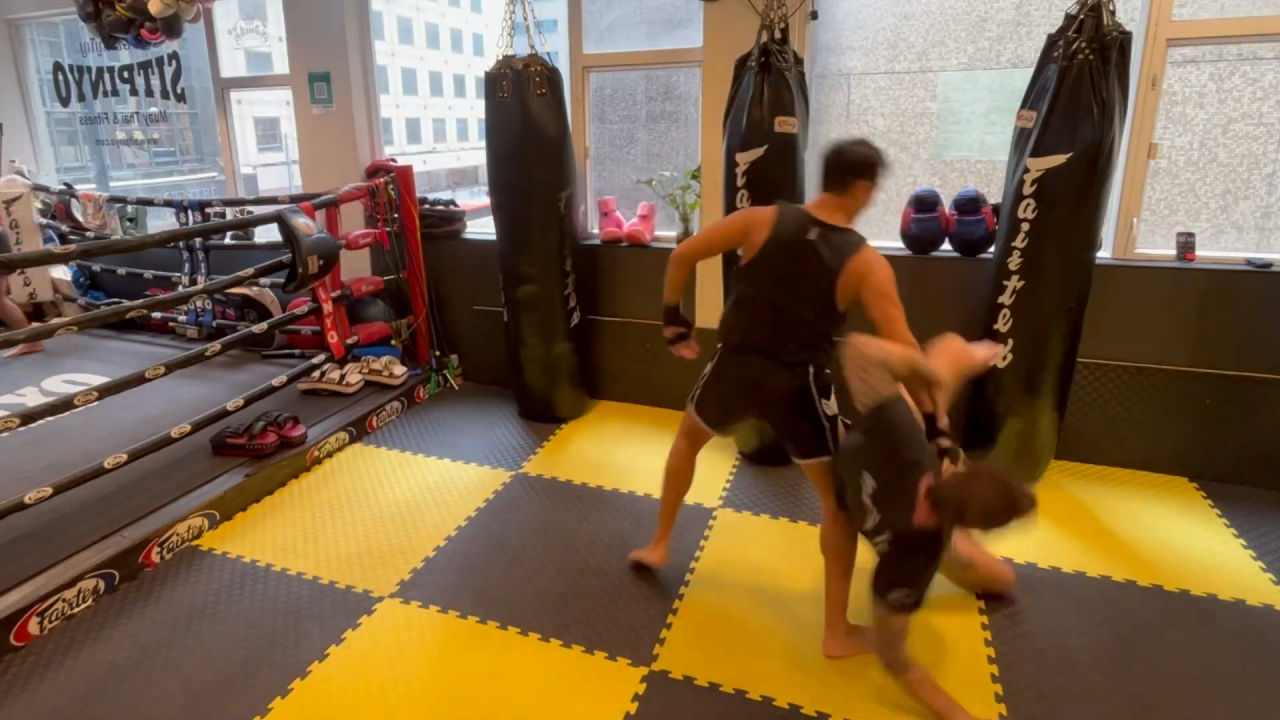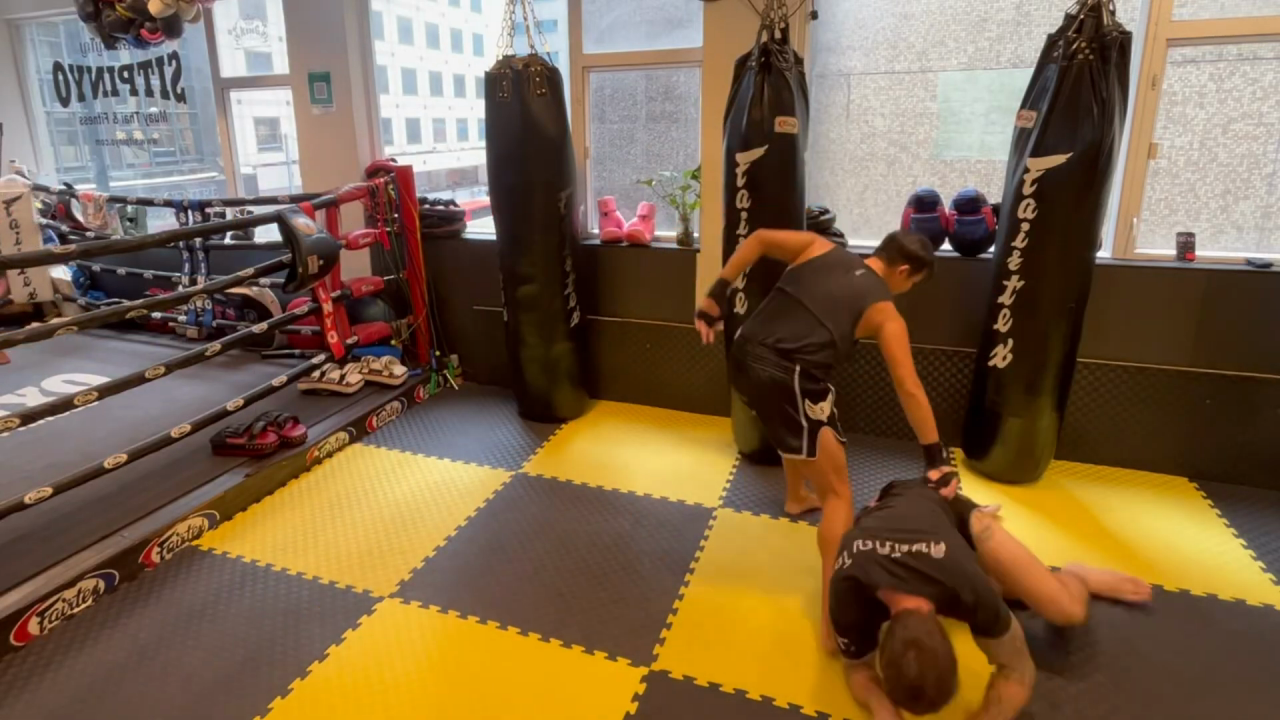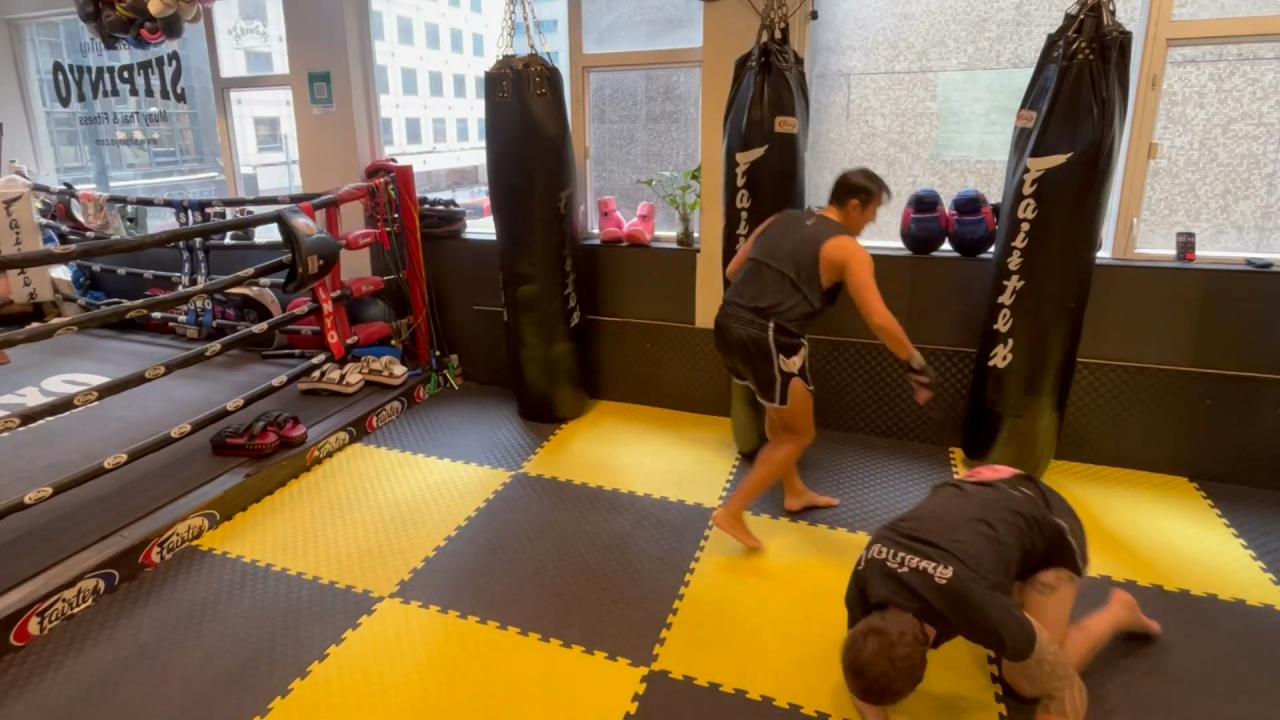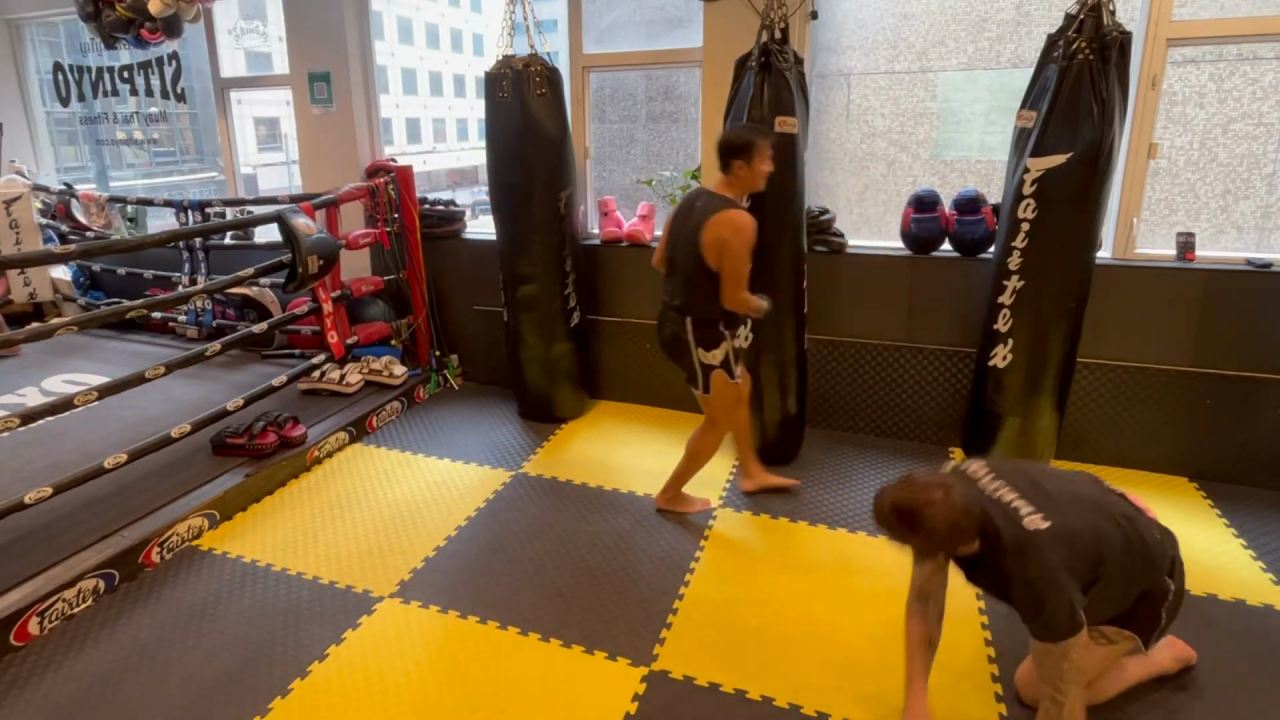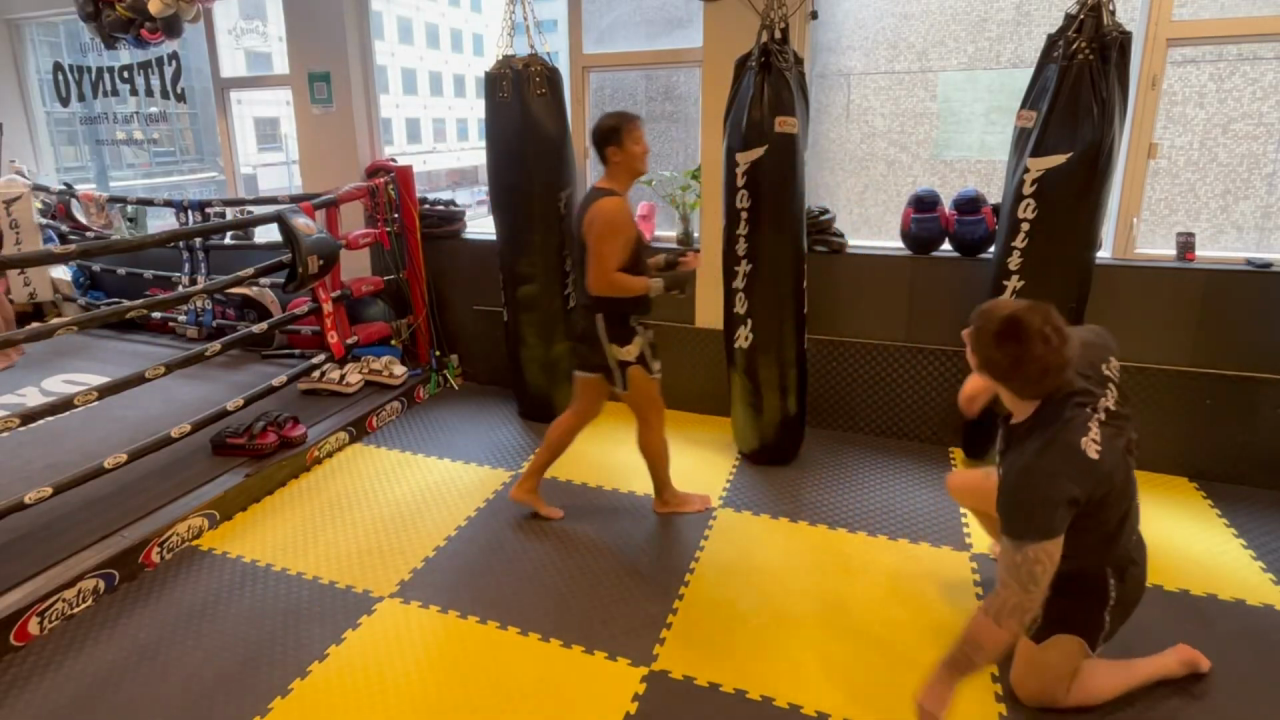
dt=0.4s
person 1, frame 1
left shoulder: (764, 222)
right shoulder: (868, 264)
left elbow: (681, 256)
right elbow: (902, 349)
left wrist: (674, 319)
left hip: (734, 369)
right hip: (800, 388)
left knee: (686, 441)
right knee: (838, 499)
left ankle: (659, 545)
right ankle: (836, 630)
person 1, frame 2
left shoulder: (823, 249)
right shoulder: (885, 312)
left elbow: (759, 238)
right elbow: (909, 387)
left wrist: (714, 297)
right wrist: (936, 457)
left hip: (743, 361)
right hip: (787, 384)
left knee: (786, 425)
right knee: (837, 495)
left ankle: (798, 496)
right ankle: (834, 620)
person 1, frame 3
left shoulder: (780, 221)
right shoulder: (846, 249)
left elbow: (733, 272)
right elbow: (879, 320)
right wrist: (919, 367)
left hip: (731, 326)
right hip: (767, 340)
left knee: (782, 413)
right knee: (798, 433)
left ankle: (794, 493)
right ankle: (734, 510)
person 1, frame 4
left shoulder: (692, 201)
right shoulder: (737, 222)
left elbow: (660, 261)
right elbow: (734, 300)
right wrist: (762, 306)
left hip: (676, 319)
right hip: (701, 330)
left knee: (735, 398)
right knee: (721, 419)
left ankle: (752, 473)
right ankle: (672, 494)
person 1, frame 5
left shoulder: (601, 201)
right shoulder: (612, 208)
right elbow: (600, 280)
left wrist: (663, 263)
right wrist: (662, 282)
left hip: (596, 324)
right hip: (614, 330)
left knee: (582, 410)
right knee: (651, 415)
left ankle: (526, 486)
right ankle: (667, 496)
person 2, frame 1
left shoulder: (888, 424)
right shoulder: (909, 566)
left elbow: (856, 347)
right elbow: (891, 655)
left wrist: (926, 367)
right knee: (998, 579)
person 2, frame 2
left shoulder: (969, 588)
right shoulder: (849, 592)
left elbow: (1018, 671)
right elbow: (858, 670)
left knee: (1067, 610)
left ankle: (1079, 578)
person 2, frame 3
left shoulder: (977, 607)
right shoulder: (865, 586)
left elbow: (1068, 692)
right elbow: (864, 675)
left hip: (1043, 519)
left knee: (1026, 681)
left ankle: (1117, 614)
person 2, frame 4
left shoulder: (1034, 573)
right shoulder: (955, 485)
right elbow: (923, 600)
left hip: (1144, 588)
left knee: (1032, 685)
left ankle: (1160, 657)
person 2, frame 5
left shoulder: (1041, 473)
right shoulder: (1087, 357)
left elbow: (1014, 609)
right elbow: (1086, 340)
left wrist: (944, 680)
right wrist: (992, 377)
left hip: (1093, 574)
right hip: (1094, 508)
right knee: (961, 484)
left ankle: (1176, 661)
right ankle: (1034, 564)
